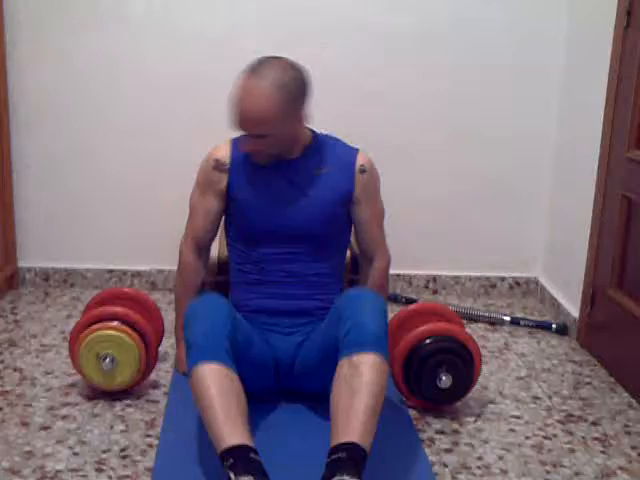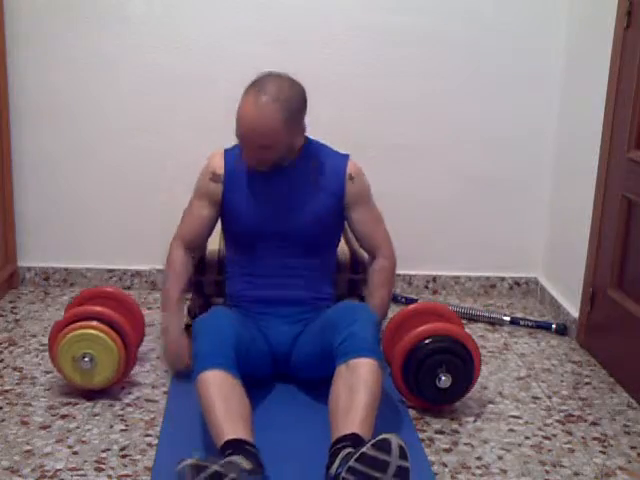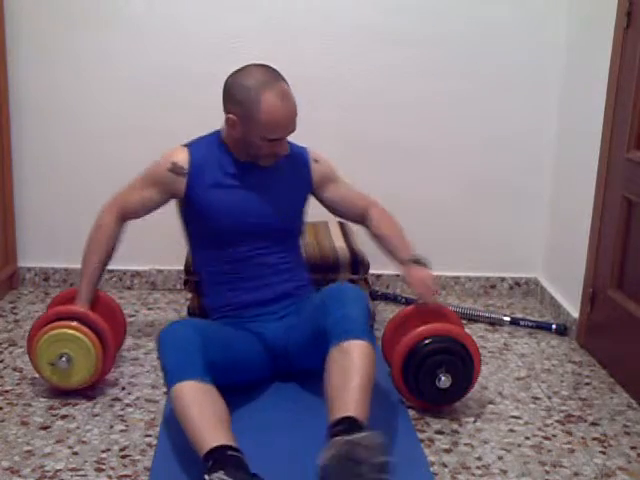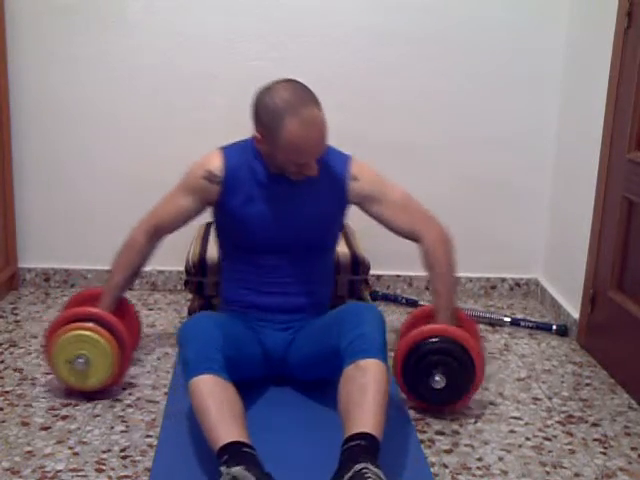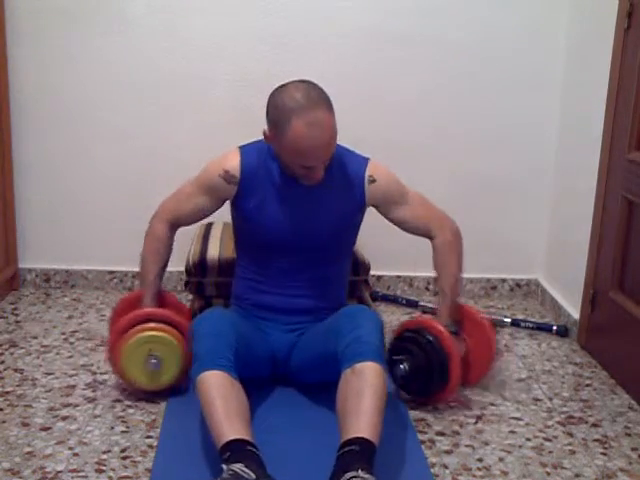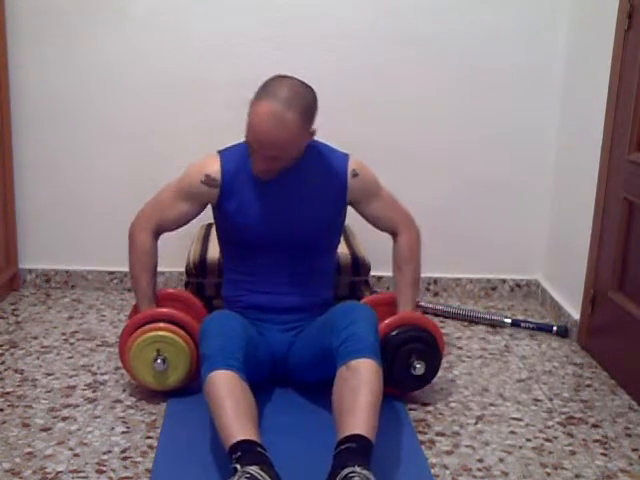
dt=0.7s
person 1, frame 1
left shoulder: (355, 169)
right shoulder: (223, 164)
left elbow: (375, 260)
right elbow: (194, 251)
left wrist: (368, 339)
right wrist: (183, 338)
left hip: (320, 345)
right hip: (250, 341)
left knee: (364, 305)
right knee: (207, 312)
person 1, frame 2
left shoulder: (343, 173)
right shoulder: (221, 169)
left elbow: (382, 256)
right elbow: (184, 247)
left wrist: (367, 331)
right wrist: (172, 322)
left hip: (315, 329)
right hip: (247, 328)
left knee: (355, 318)
right knee: (213, 325)
person 1, frame 3
left shoulder: (305, 164)
right shoulder: (185, 166)
left elbow: (367, 211)
right elbow: (114, 215)
left wrist: (410, 262)
right wrist: (84, 298)
left hip: (300, 322)
right hip: (234, 333)
left knee: (347, 298)
right knee: (177, 338)
person 1, frame 4
left shoulder: (346, 173)
right shoulder: (220, 171)
left elbow: (431, 234)
right elbow: (149, 232)
left wrist: (444, 325)
right wrist: (104, 309)
left hip: (311, 334)
right hip: (243, 331)
left knee: (364, 319)
right knee: (199, 330)
person 1, frame 5
left shoulder: (364, 176)
right shoulder: (236, 170)
left elbow: (445, 231)
right elbow: (164, 221)
left wrist: (444, 319)
right wrist: (149, 308)
left hip: (320, 335)
right hip: (252, 330)
left knee: (363, 322)
right knee: (211, 325)
person 1, frame 6
left shoulder: (345, 173)
right shoulder: (217, 172)
left elbow: (405, 230)
right elbow: (144, 228)
left wrist: (405, 317)
right wrist: (148, 316)
left hip: (314, 334)
right hip: (247, 332)
left knee: (359, 318)
right knee: (219, 326)
